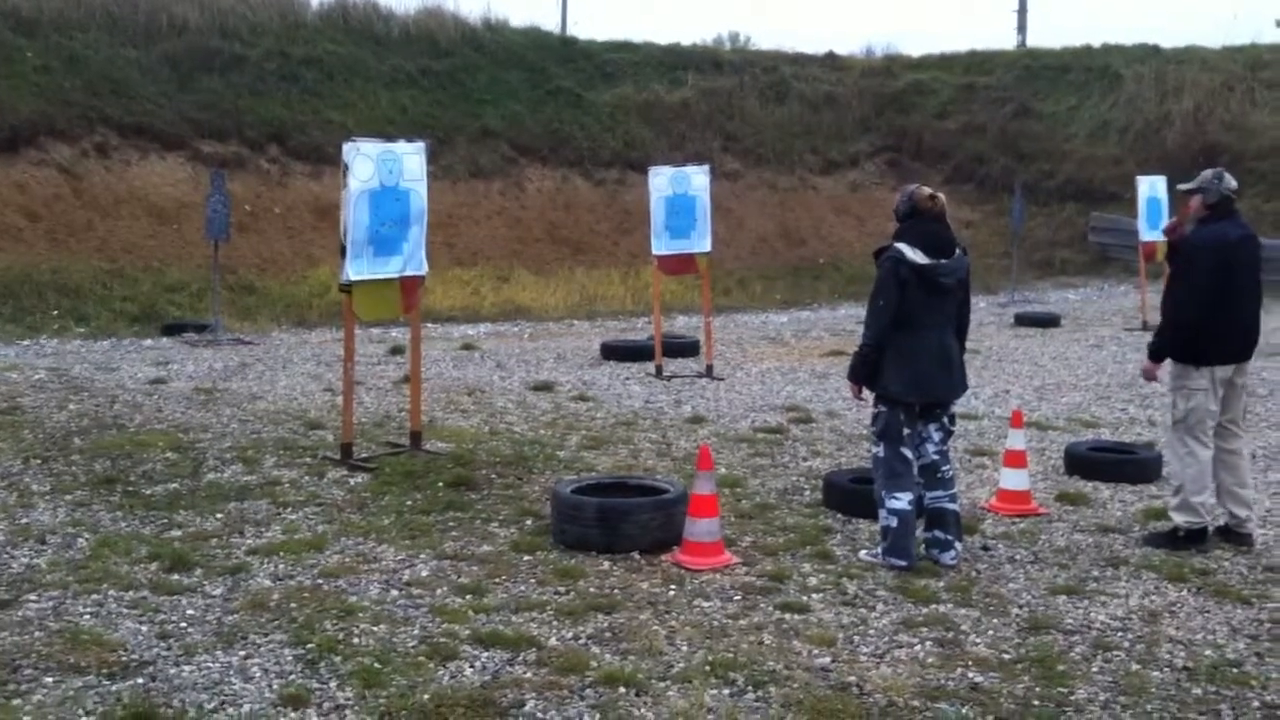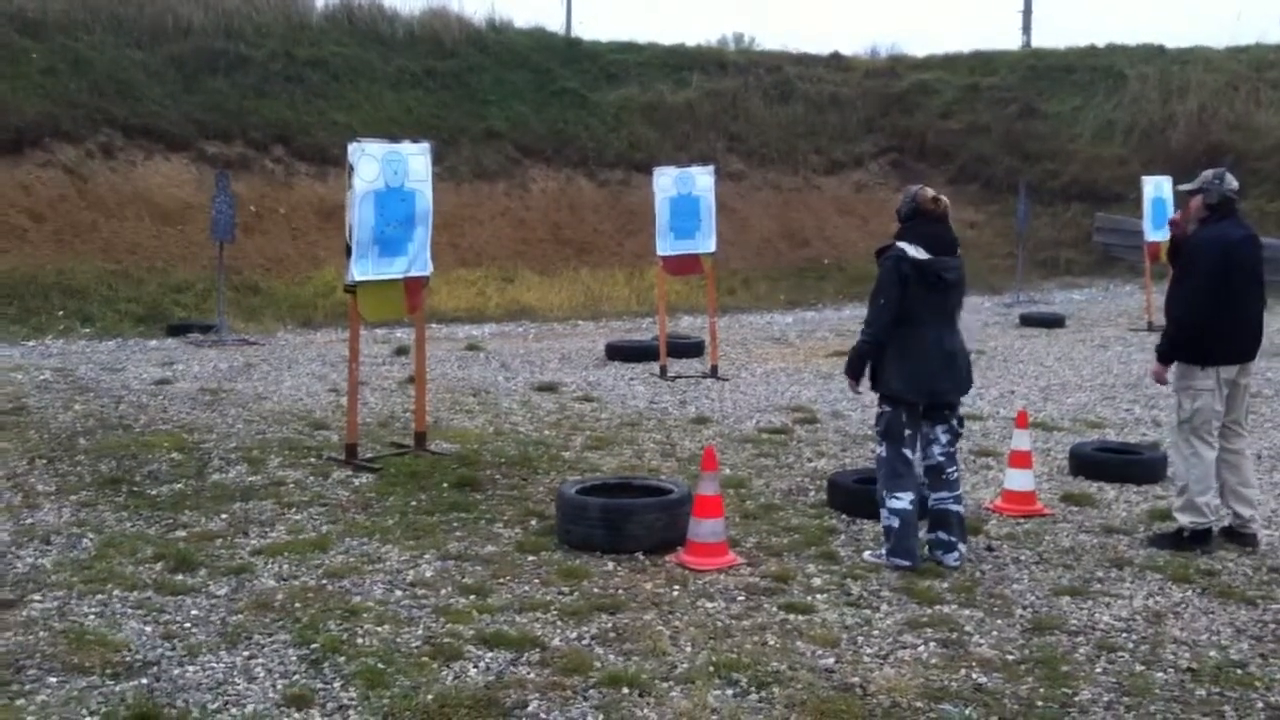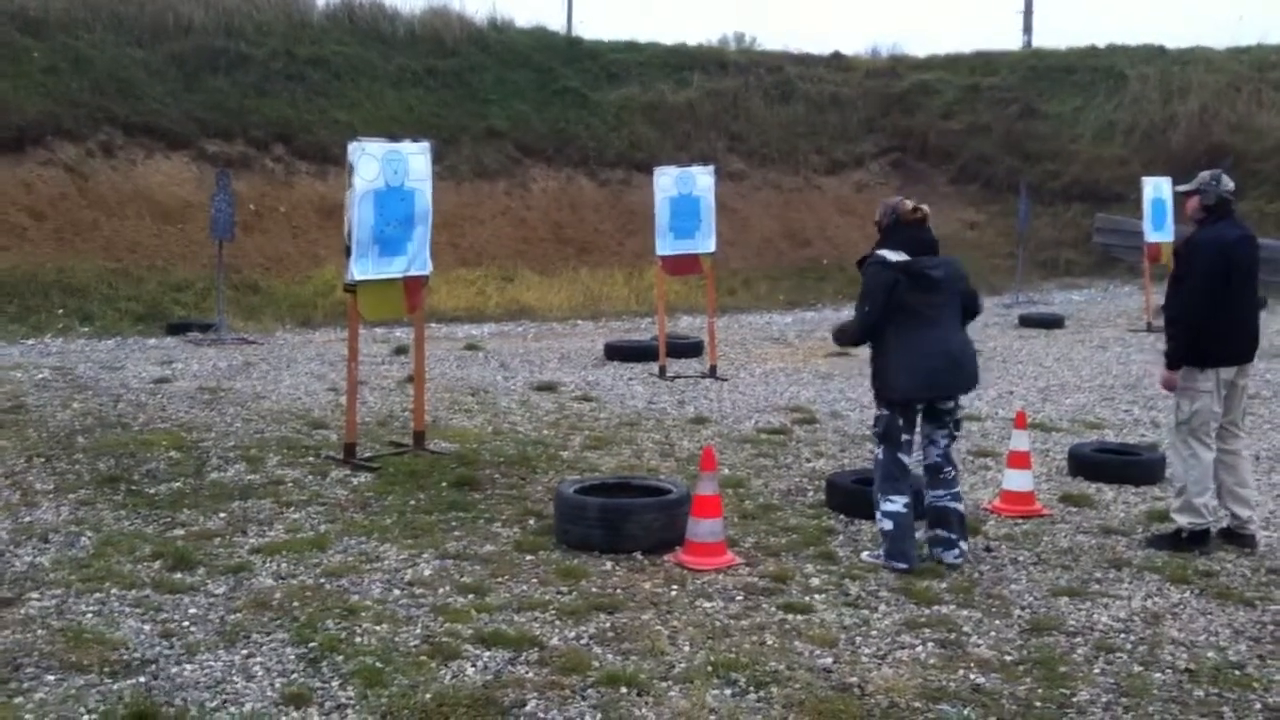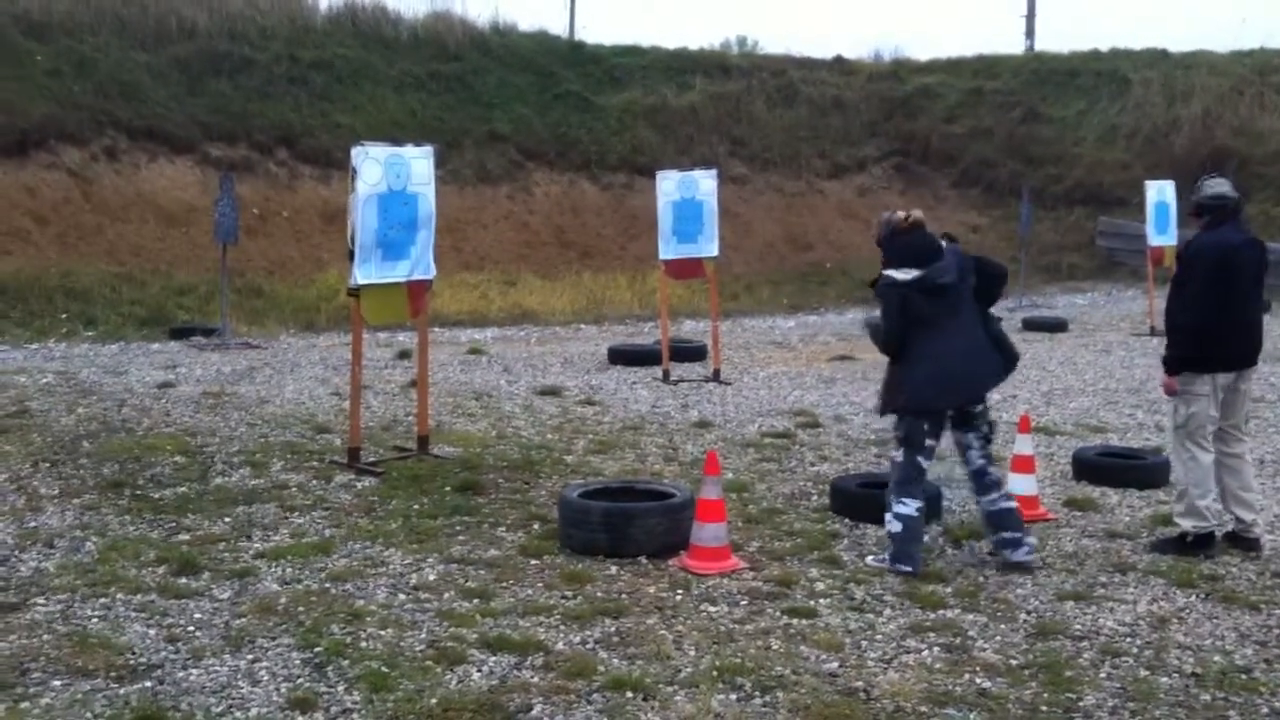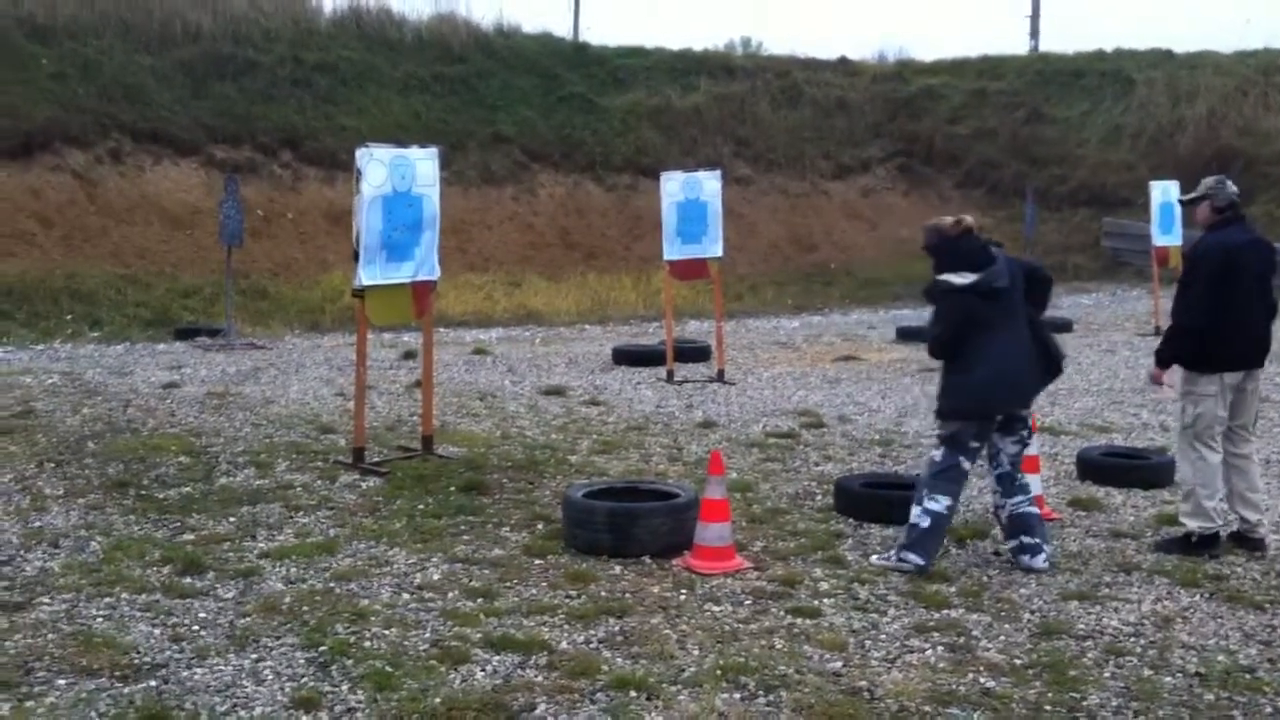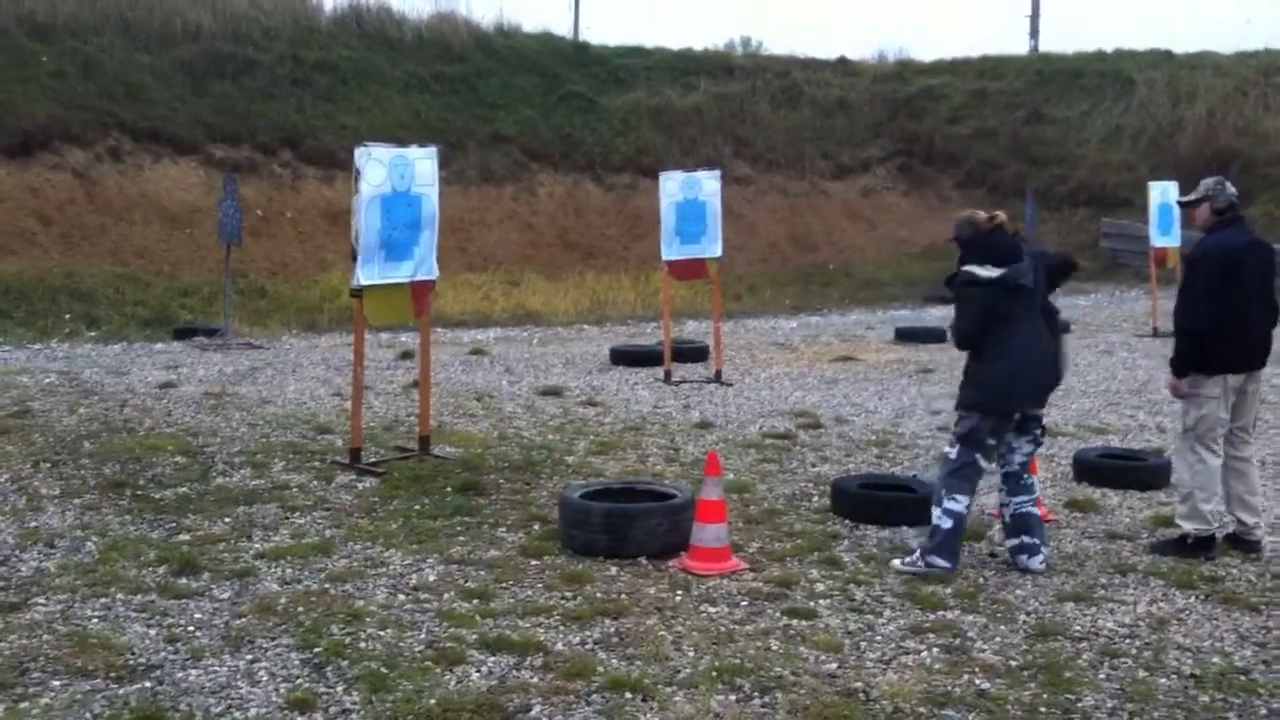
dt=0.3s
person 1, frame 1
left shoulder: (1204, 241)
right shoulder: (1244, 237)
left elbow: (1185, 305)
left wrist: (1156, 353)
right wrist: (1178, 246)
left hip: (1202, 356)
right hip: (1236, 352)
left knee: (1191, 439)
right knee: (1231, 436)
left ankle: (1191, 526)
right ankle: (1240, 524)
person 1, frame 2
left shoulder: (1207, 241)
right shoulder: (1245, 237)
left elbow: (1189, 305)
left wrist: (1165, 355)
right wrist: (1178, 241)
left hip: (1205, 356)
right hip: (1239, 352)
left knee: (1196, 439)
right knee: (1233, 436)
left ankle: (1195, 527)
right ankle: (1244, 525)
person 1, frame 3
left shoulder: (1204, 243)
right shoulder: (1242, 238)
left elbow: (1193, 307)
left wrist: (1174, 360)
right wrist: (1172, 308)
left hip: (1205, 358)
right hip: (1237, 353)
left knee: (1193, 440)
right knee: (1230, 437)
left ankle: (1193, 528)
right ankle: (1242, 525)
person 1, frame 4
left shoulder: (1203, 248)
right shoulder: (1253, 246)
left elbow: (1189, 313)
left wrist: (1173, 366)
left hip: (1204, 362)
right hip: (1241, 358)
left knee: (1193, 443)
right knee: (1233, 440)
left ankle: (1197, 532)
right ankle: (1247, 529)
person 1, frame 5
left shoulder: (1209, 248)
left elbow: (1190, 313)
left wrist: (1164, 358)
left hip: (1211, 363)
right hip: (1249, 359)
left knee: (1201, 444)
right knee: (1241, 442)
left ankle: (1203, 531)
person 1, frame 6
left shoulder: (1210, 250)
right shoulder: (1261, 248)
left elbow: (1194, 316)
right elbow: (1269, 308)
left wrist: (1179, 367)
left hip: (1213, 365)
right hip: (1250, 362)
left knee: (1200, 447)
right knee: (1241, 445)
left ankle: (1198, 534)
right ankle: (1249, 531)
person 2, frame 1
left shoulder: (897, 260)
right shoulder: (957, 259)
left elbow: (878, 324)
right elbow: (962, 321)
left wrist: (859, 371)
left hip: (899, 375)
right hip: (943, 373)
left knee: (894, 459)
right knee: (936, 457)
left ankle: (897, 549)
right ankle: (945, 544)
person 2, frame 2
left shoulder: (899, 259)
right shoulder: (952, 259)
left elbow: (879, 321)
left wrist: (856, 365)
left hip: (903, 374)
right hip: (947, 371)
left knee: (896, 460)
right knee: (942, 459)
left ankle: (900, 550)
right ankle: (949, 545)
person 2, frame 3
left shoulder: (883, 266)
right shoulder: (943, 263)
left elbow: (866, 325)
right elbow: (970, 305)
left wrist: (841, 333)
left hip: (902, 376)
right hip: (947, 371)
left knee: (892, 462)
right knee: (940, 458)
left ankle: (898, 552)
right ankle: (949, 543)
person 2, frame 4
left shoulder: (895, 284)
right shoulder: (956, 259)
left elbow: (891, 343)
right elbow: (997, 276)
left wrist: (877, 331)
left hip: (924, 385)
right hip: (970, 377)
left knee: (909, 469)
right knee: (980, 463)
left ankle: (903, 556)
right ankle: (1016, 544)
person 2, frame 5
left shoulder: (952, 291)
right shoulder: (1003, 265)
left elbow: (940, 347)
right elbow: (1041, 281)
left wrist: (932, 328)
right wrist: (1021, 320)
left hip: (976, 391)
right hip: (1017, 384)
left knee: (945, 470)
right knee: (1009, 468)
left ankle: (914, 551)
right ankle: (1032, 550)
person 2, frame 6
left shoulder: (975, 283)
right shoulder: (1028, 263)
left elbow: (964, 338)
right elbow: (1065, 265)
left wrist: (959, 320)
left hip: (994, 387)
right hip: (1033, 382)
left knee: (960, 468)
right knee: (1017, 467)
left ankle: (937, 555)
right ankle: (1030, 552)
